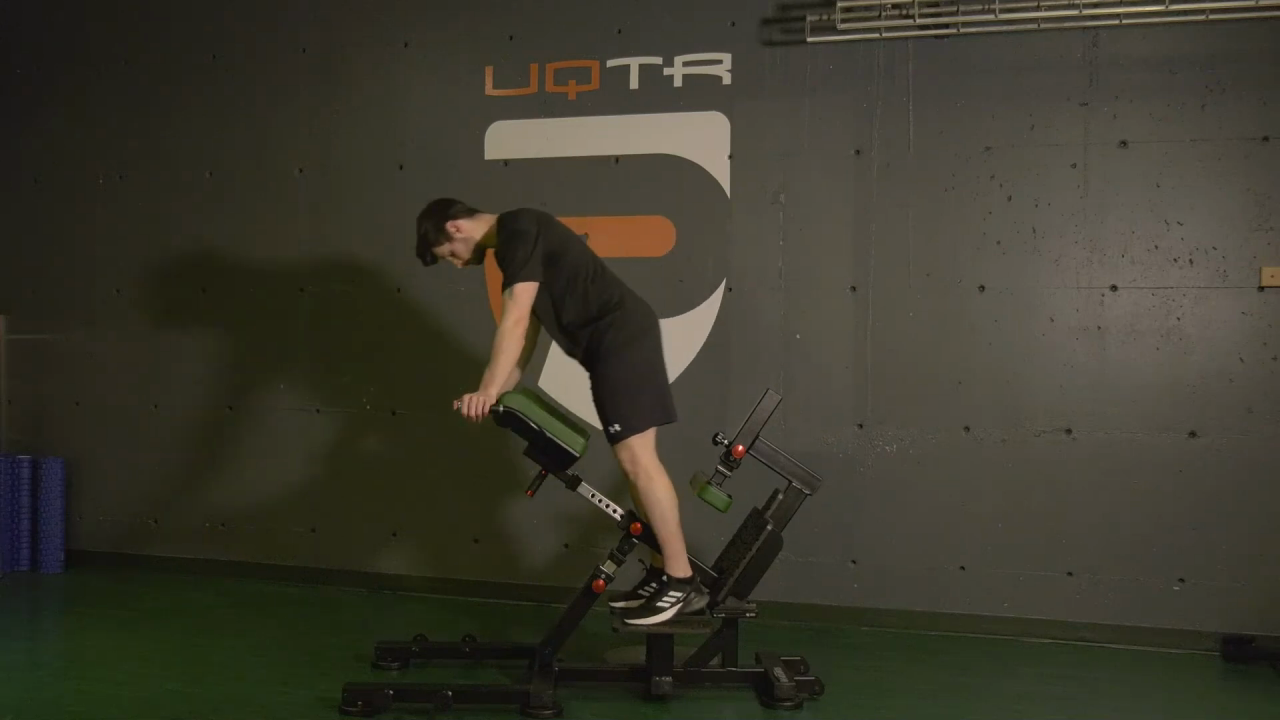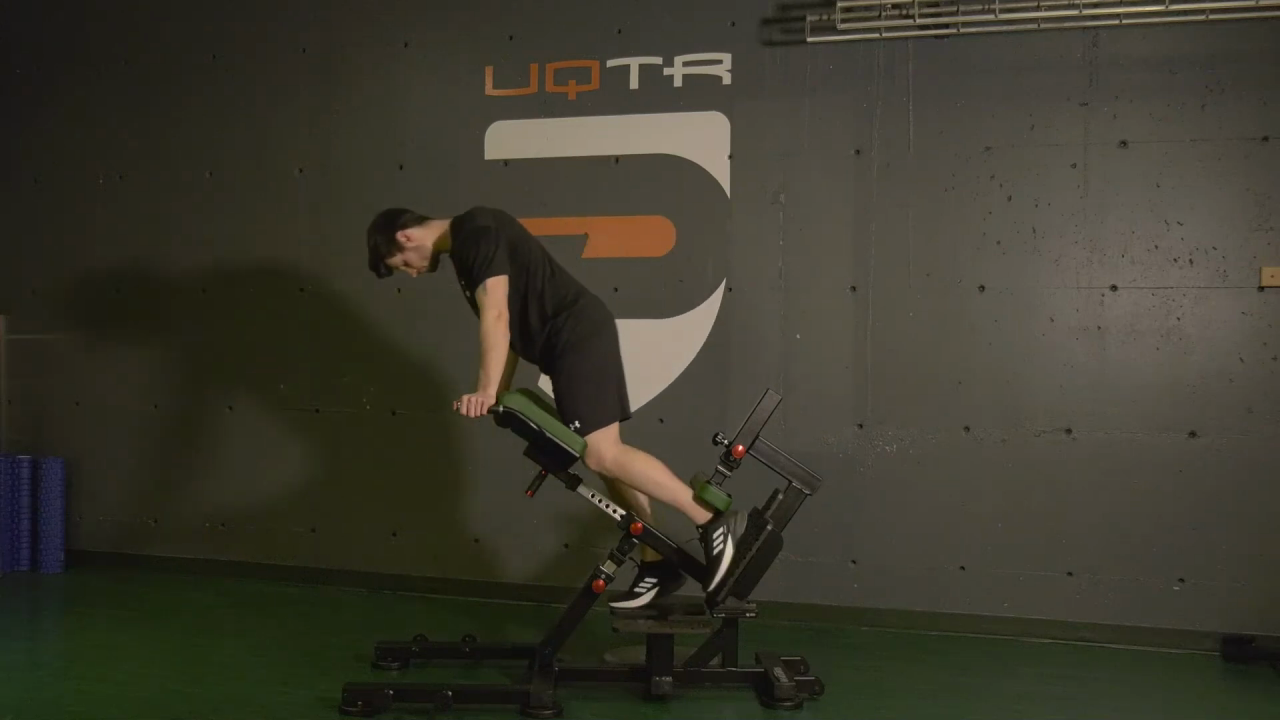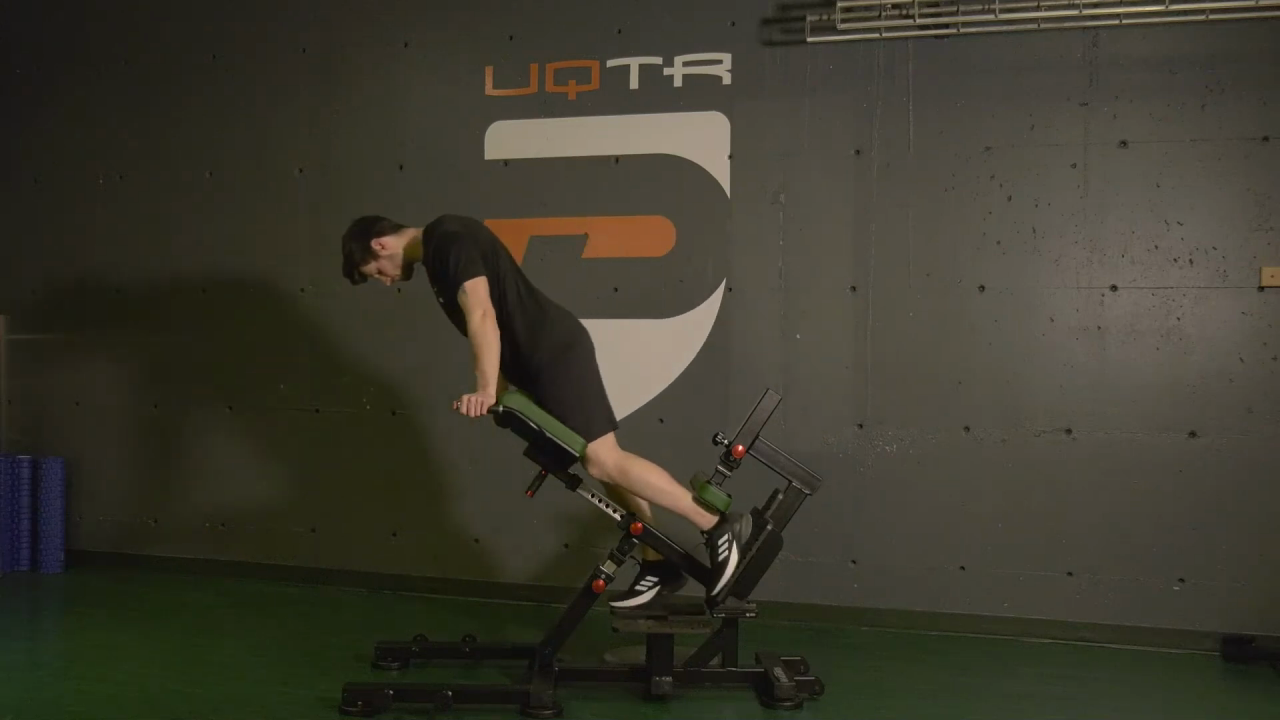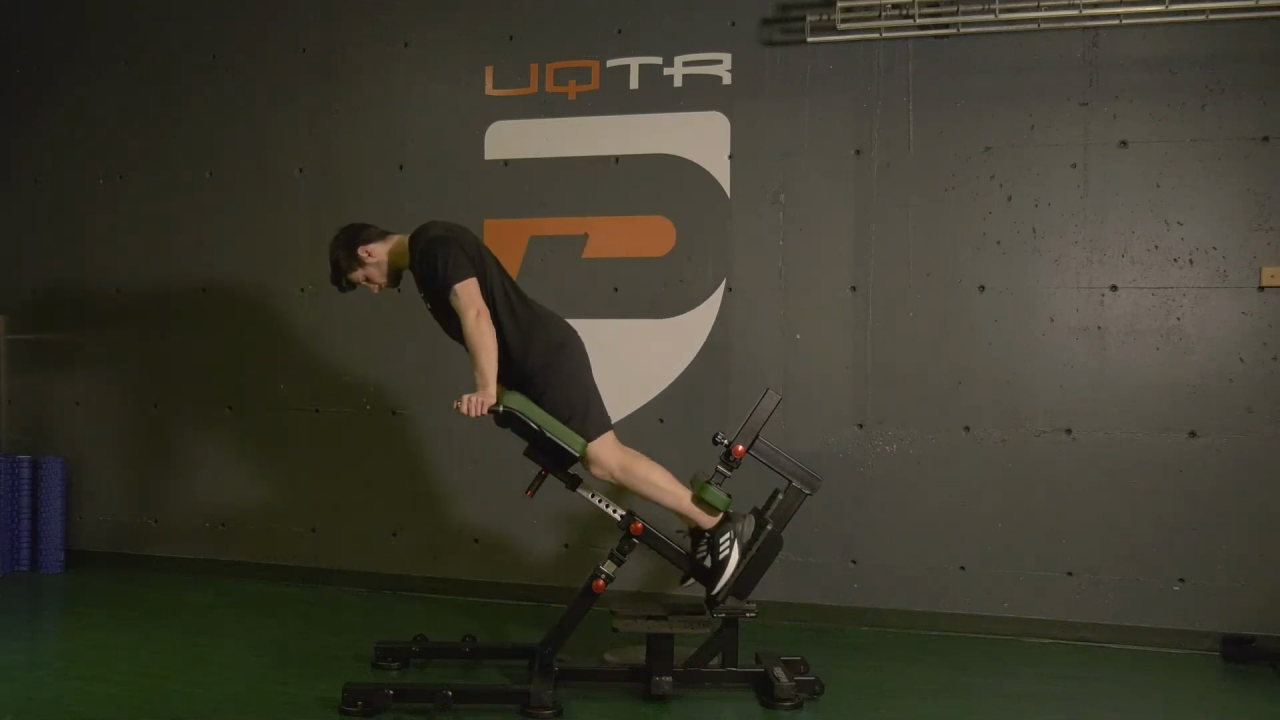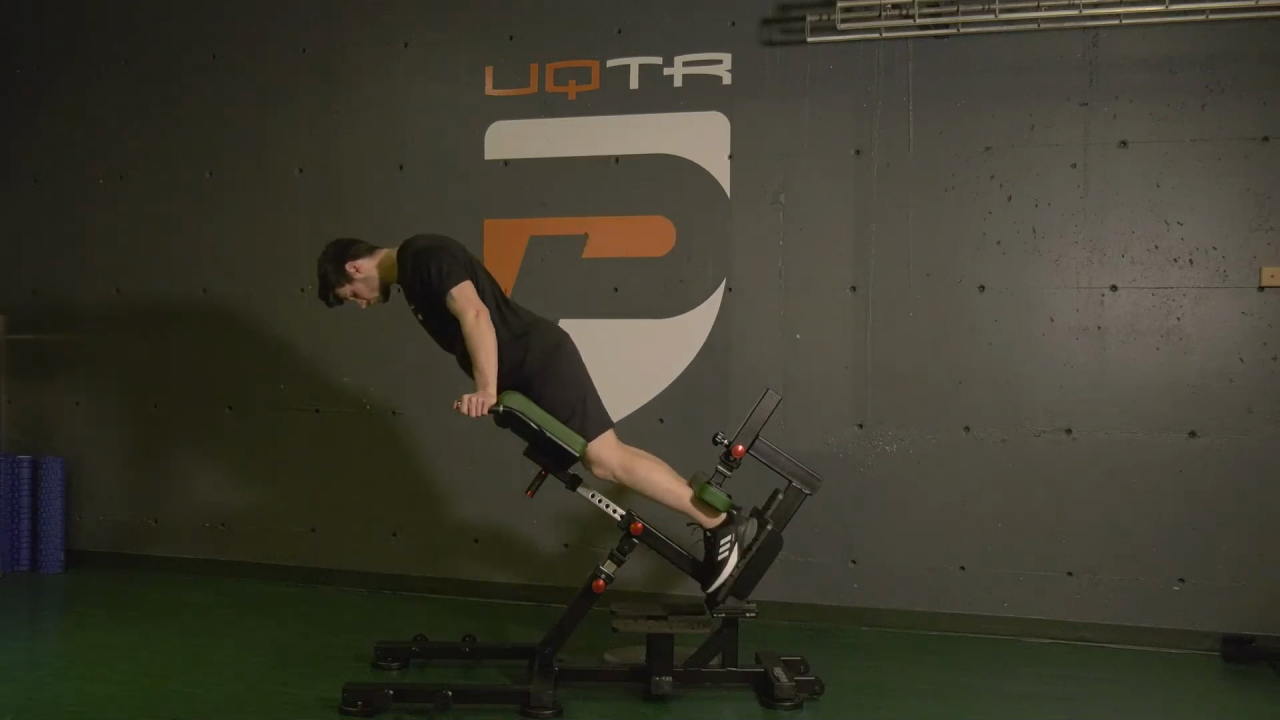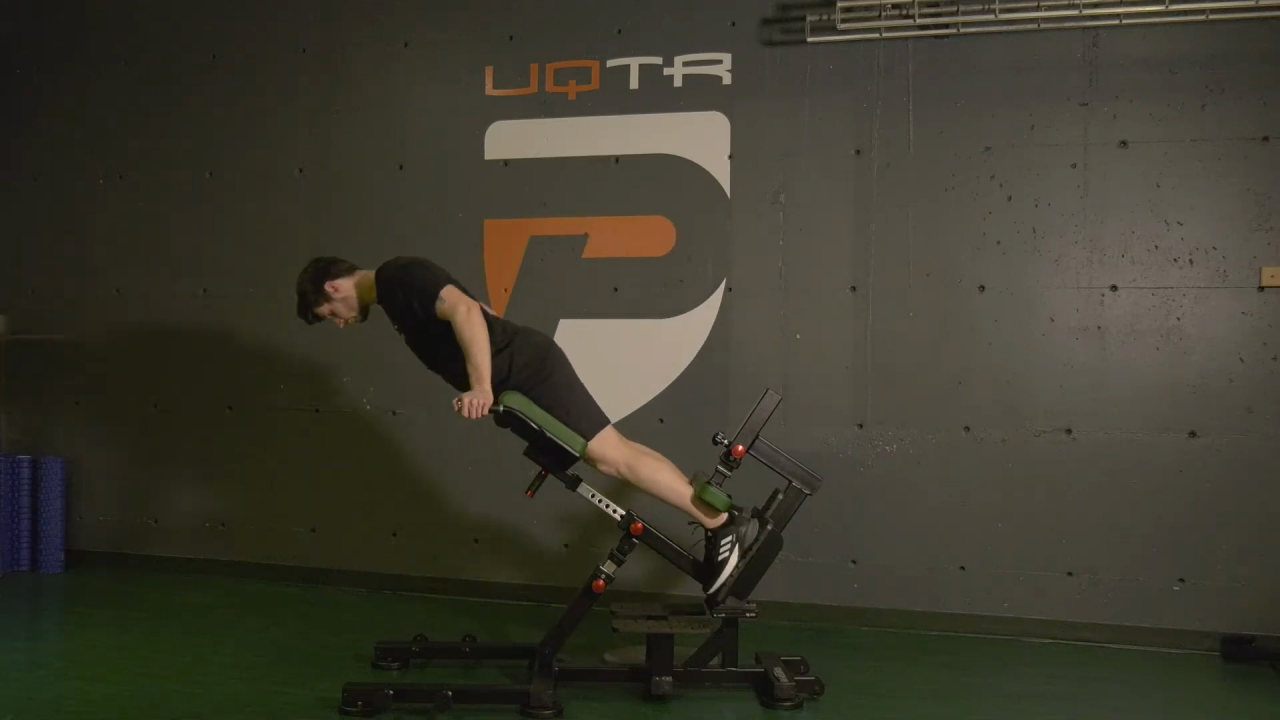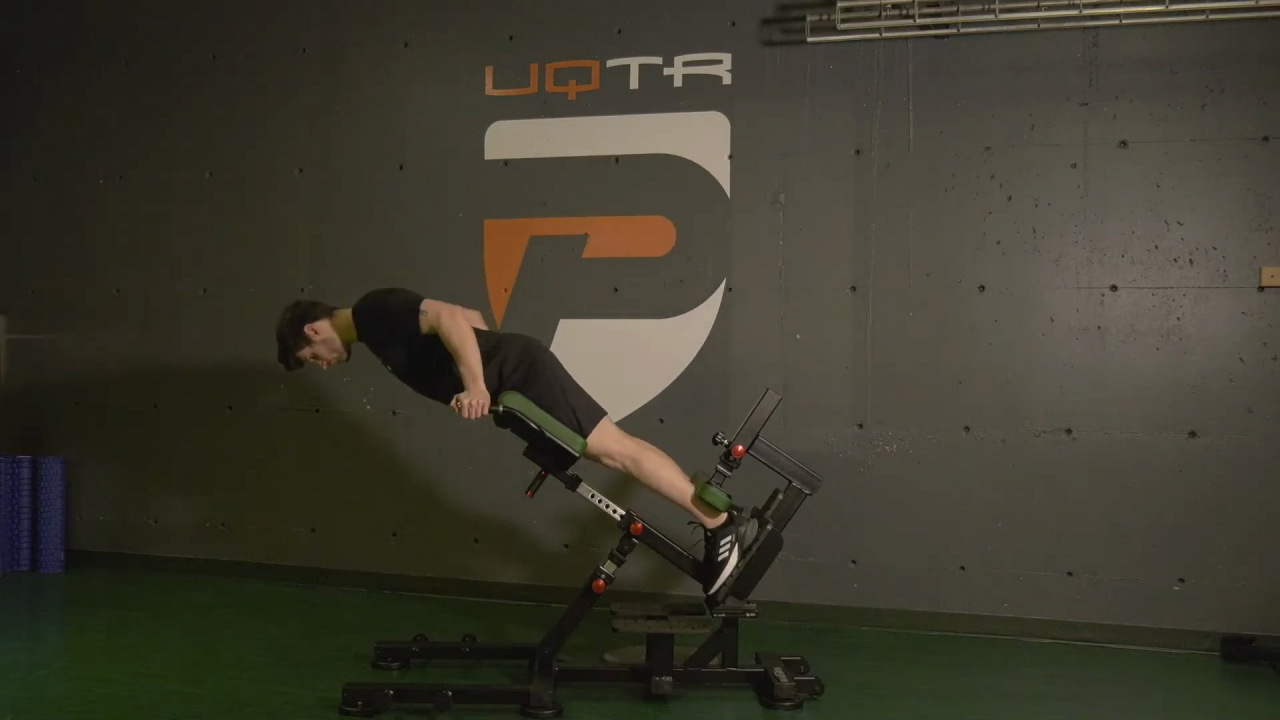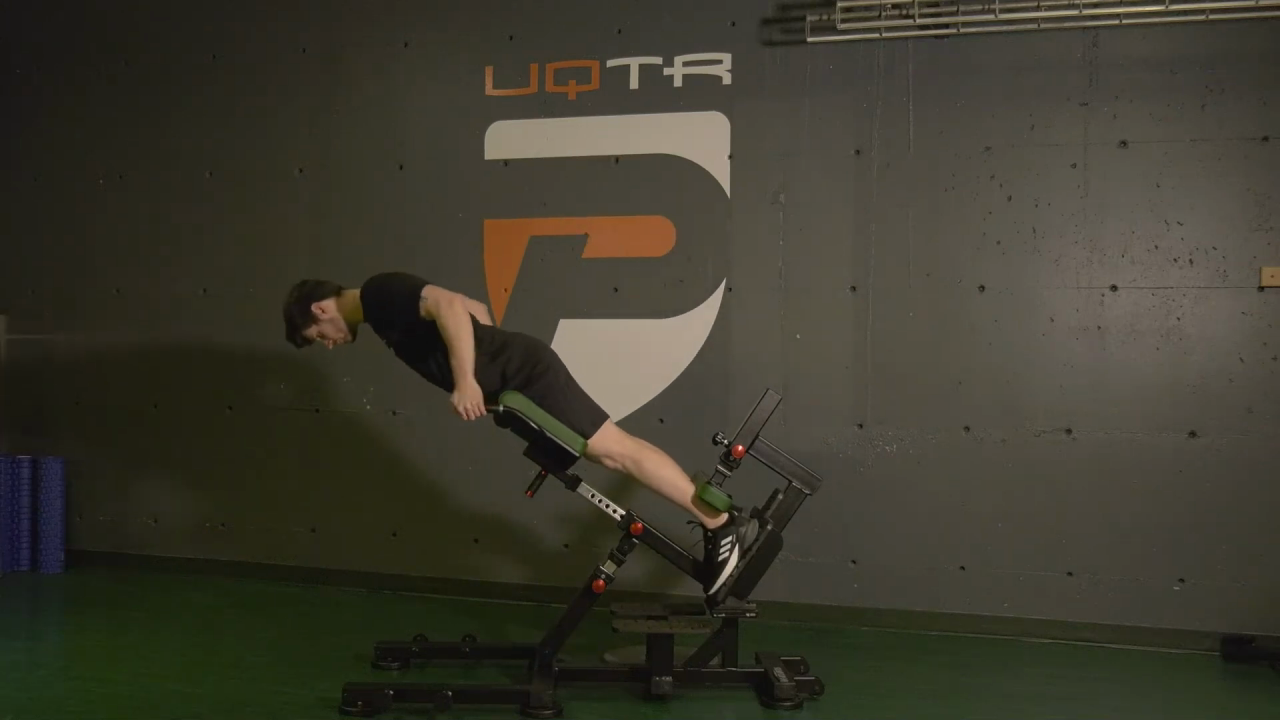
dt=0.3s
person 1, frame 1
left shoulder: (518, 230)
right shoulder: (514, 241)
left elbow: (515, 319)
right elbow: (527, 325)
left wrist: (488, 389)
right wrist: (501, 391)
left hip: (623, 336)
right hip: (615, 341)
left knee: (637, 457)
right knee: (635, 458)
left ankle: (680, 580)
right ankle: (663, 573)
person 1, frame 2
left shoulder: (476, 231)
right shoulder: (461, 250)
left elbow: (495, 315)
right elbow: (508, 323)
left wrist: (486, 390)
right wrist: (498, 392)
left hip: (580, 336)
right hip: (571, 344)
left knee: (601, 454)
right knee: (607, 455)
left ankle: (712, 522)
right ankle: (658, 565)
person 1, frame 3
left shoulder: (446, 238)
right shoulder: (437, 253)
left elbow: (481, 313)
left wrist: (485, 390)
right wrist: (497, 391)
left hip: (554, 354)
right hip: (543, 358)
left knee: (603, 461)
right knee: (603, 460)
left ankle: (719, 525)
right ankle: (657, 564)
person 1, frame 4
left shoulder: (434, 244)
right shoulder: (426, 256)
left elbow: (475, 314)
left wrist: (486, 389)
right wrist: (492, 388)
left hip: (546, 356)
right hip: (536, 360)
left knee: (604, 461)
right knee: (605, 457)
left ankle: (719, 523)
right ankle: (702, 528)
person 1, frame 5
left shoulder: (423, 256)
right shoulder: (412, 273)
left elbow: (475, 313)
left wrist: (486, 390)
right wrist: (491, 389)
left hip: (539, 359)
right hip: (529, 367)
left knee: (606, 458)
right knee: (606, 456)
left ankle: (723, 523)
right ankle: (714, 516)
person 1, frame 6
left shoulder: (401, 276)
right shoulder: (392, 292)
left elbow: (464, 311)
left wrist: (482, 387)
left hip: (527, 369)
right hip: (519, 375)
left knee: (611, 453)
right knee: (609, 453)
left ankle: (722, 523)
right ankle: (714, 515)
person 1, frame 7
left shoulder: (374, 310)
right shoulder: (376, 327)
left elbow: (449, 317)
right elbow: (472, 315)
left wrist: (476, 386)
left hip: (522, 370)
right hip: (513, 379)
left knee: (613, 447)
right knee: (609, 450)
left ankle: (723, 524)
right ankle: (714, 520)
person 1, frame 8
left shoulder: (380, 292)
right shoulder: (381, 310)
left elbow: (449, 305)
right elbow: (477, 307)
left wrist: (466, 381)
left hip: (523, 373)
right hip: (513, 379)
left knee: (614, 448)
right knee: (612, 451)
left ankle: (722, 524)
right ankle: (715, 521)
